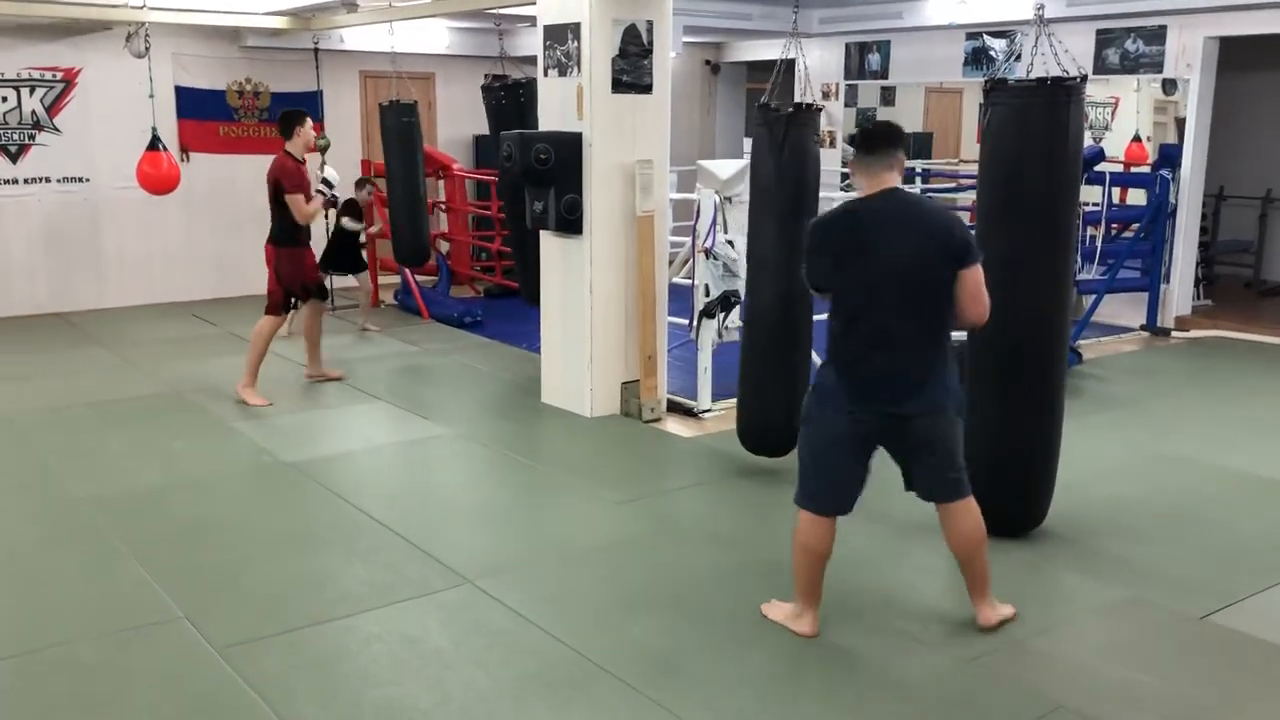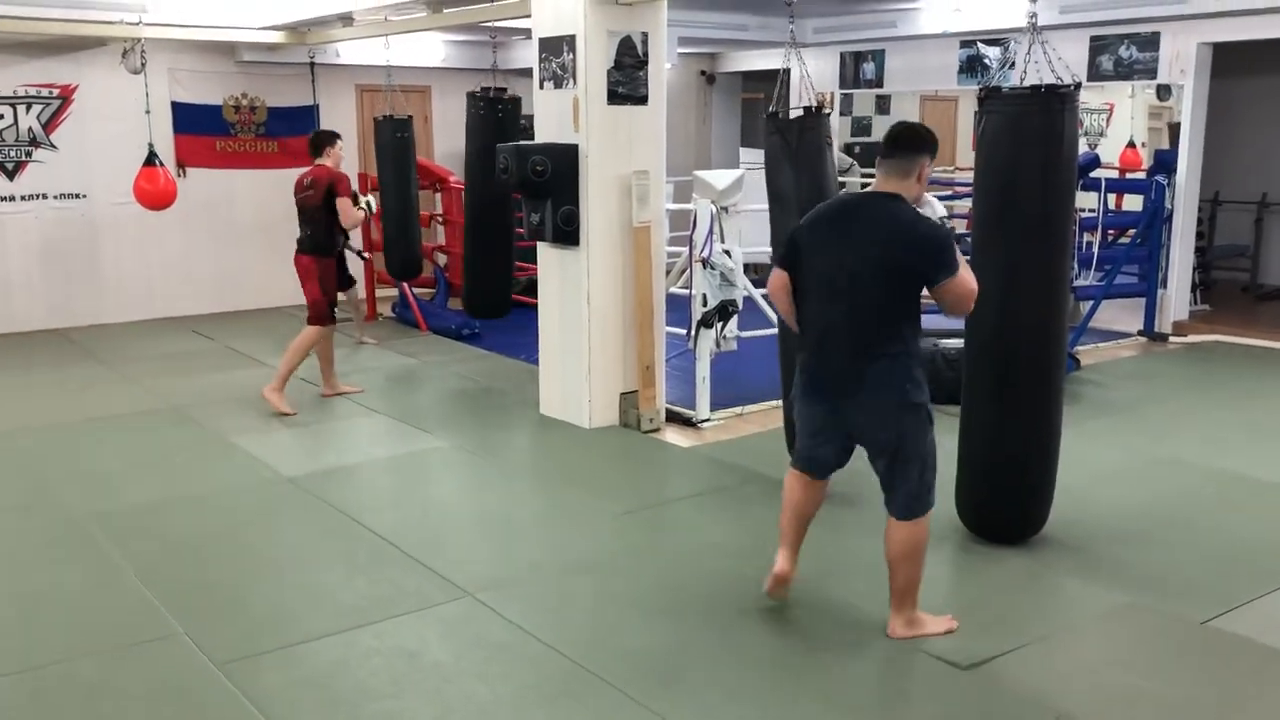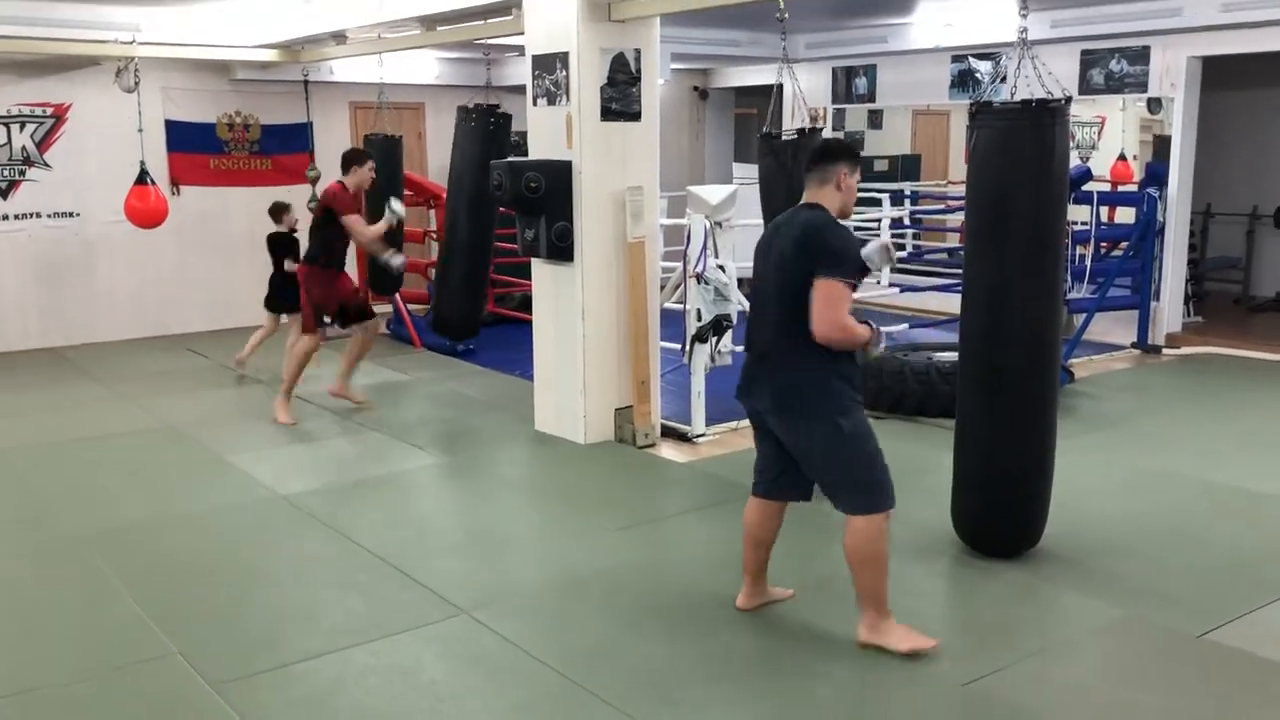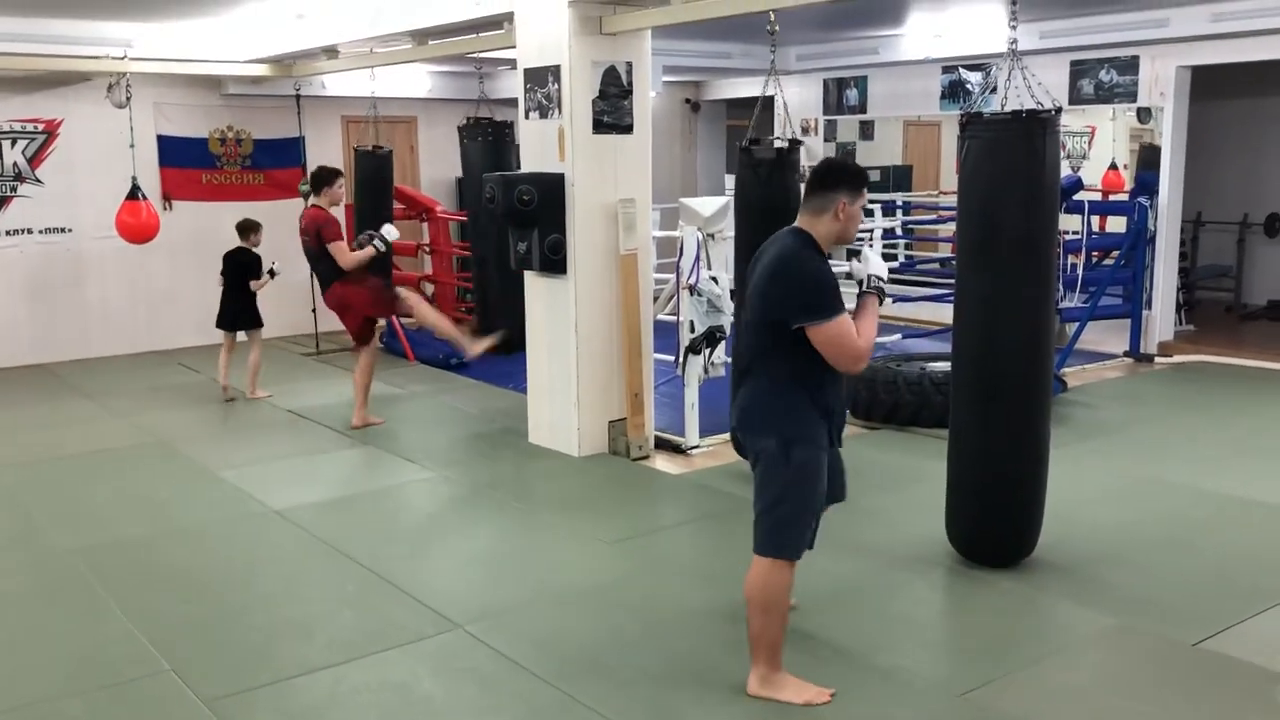
dt=0.5s
person 1, frame 1
left shoulder: (828, 229)
right shoulder: (946, 225)
right elbow: (976, 312)
left hip: (847, 392)
right hip: (927, 391)
left knee: (817, 502)
right knee: (953, 495)
left ankle: (803, 610)
right ankle: (985, 603)
person 1, frame 2
left shoulder: (819, 218)
right shoulder: (924, 234)
left elbow: (778, 290)
right elbow: (963, 304)
left hip: (818, 379)
right hip: (889, 389)
left knee: (809, 464)
right knee: (909, 504)
left ankle: (785, 558)
right ankle: (904, 616)
person 1, frame 3
left shoulder: (777, 231)
right shoulder: (832, 238)
right elbow: (828, 326)
left wrist: (862, 265)
right wrist: (868, 335)
left hip: (763, 386)
right hip: (814, 394)
left knee: (770, 487)
right knee: (870, 501)
left ankle: (753, 589)
right ankle: (876, 622)
person 1, frame 4
left shoulder: (787, 245)
right shoulder: (807, 271)
right elbow: (852, 356)
right wrist: (873, 293)
left hip: (788, 408)
right hip: (785, 419)
left knee: (816, 496)
right knee: (779, 544)
left ankle: (769, 595)
right ankle: (765, 673)
person 2, frame 1
left shoulder: (299, 162)
right shoulder: (284, 166)
right elbow: (303, 215)
left wrist: (321, 195)
right wrist: (324, 188)
left hip: (300, 246)
right hip: (284, 250)
left knee: (316, 301)
right knee: (275, 315)
left ankle: (315, 365)
right ankle: (247, 384)
person 2, frame 2
left shoulder: (302, 181)
right shoulder: (337, 178)
right elbow: (349, 221)
left wrist: (350, 203)
right wrist: (366, 207)
left hip: (310, 256)
right hip: (320, 260)
left knee: (325, 323)
right knee: (317, 326)
left ankle: (330, 383)
right ankle: (275, 388)
person 2, frame 3
left shoulder: (352, 198)
right shoulder: (337, 195)
left elbow: (362, 238)
right elbow: (364, 235)
left wrist: (385, 254)
right wrist: (391, 217)
left hip: (336, 273)
right hip: (317, 272)
left knee: (368, 325)
right knee: (311, 338)
left ankle: (342, 383)
right ankle: (282, 399)
person 2, frame 4
left shoulder: (306, 217)
right shoulder: (326, 220)
right elbow: (347, 263)
left wrist: (364, 243)
right wrist: (379, 244)
left hip: (334, 294)
right hip: (347, 288)
left knee: (366, 350)
right knee: (411, 300)
left ankle: (359, 415)
right ankle: (468, 345)
